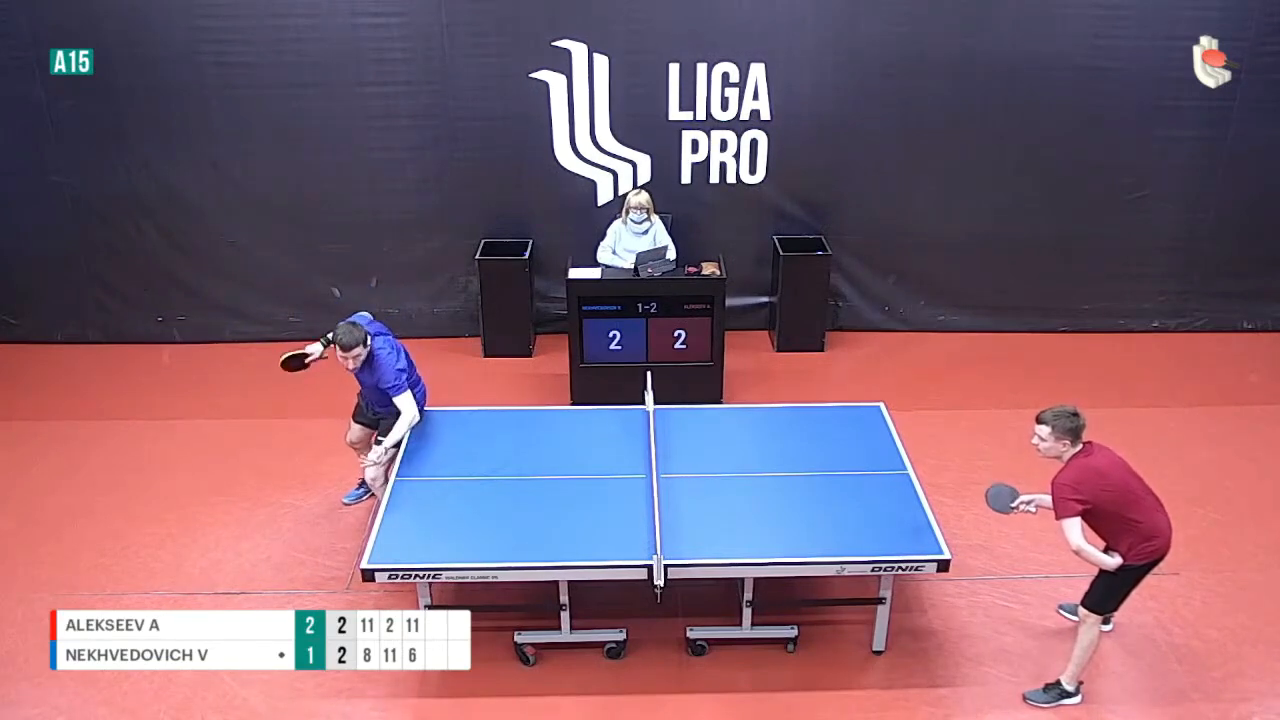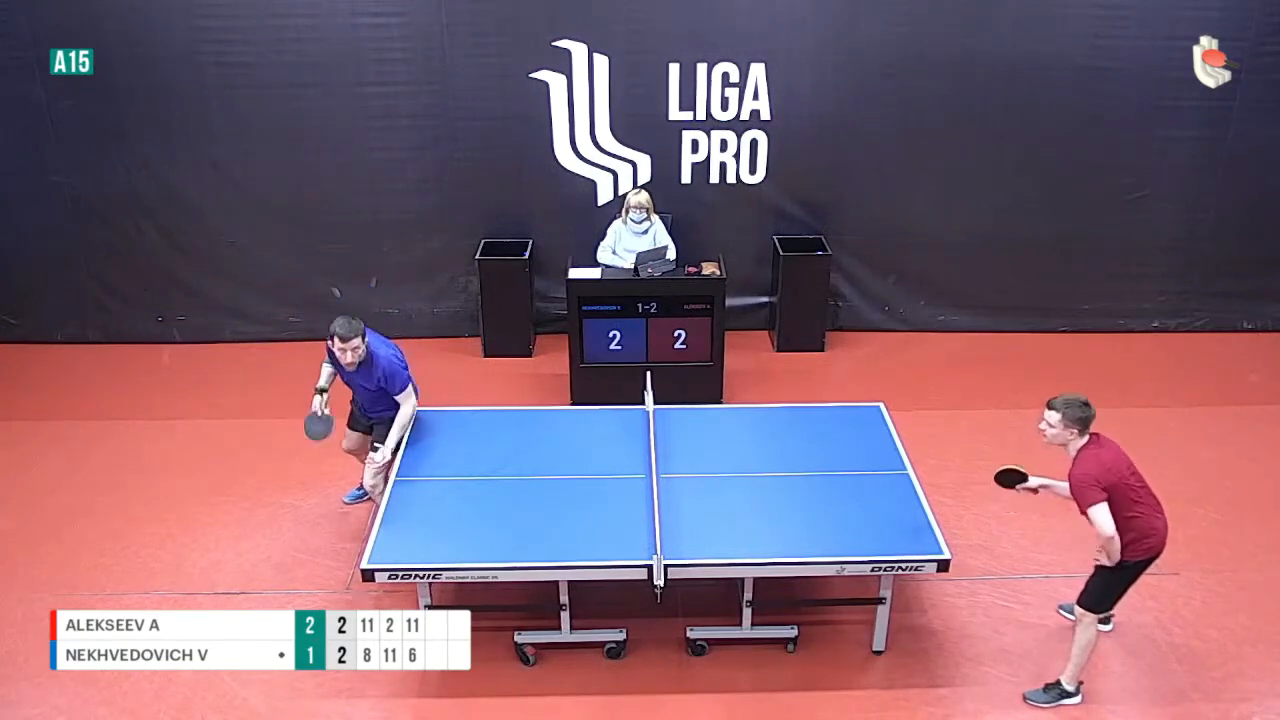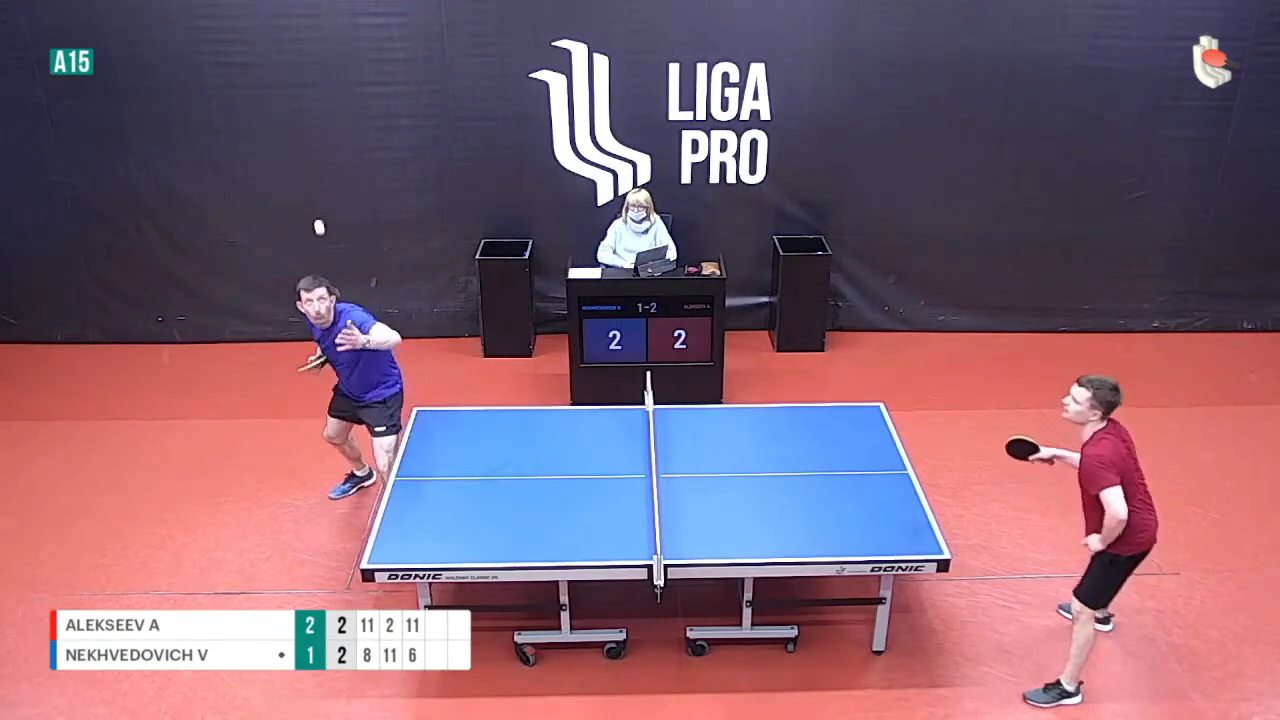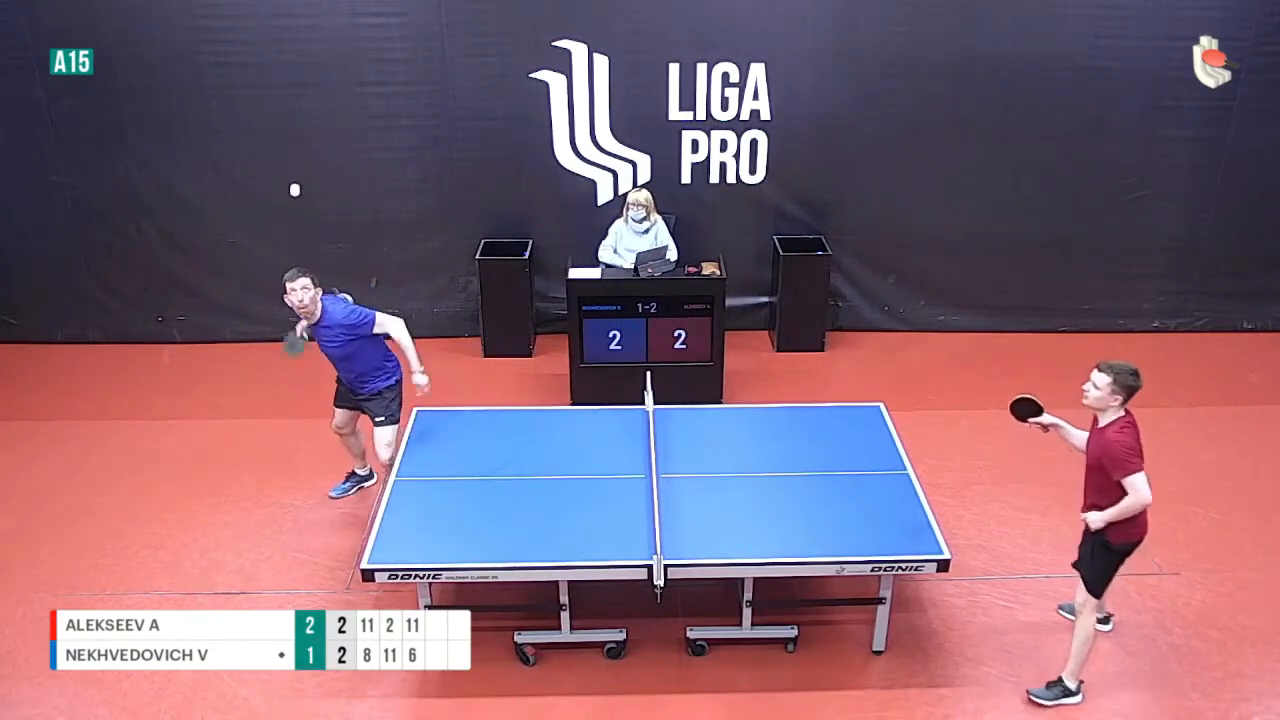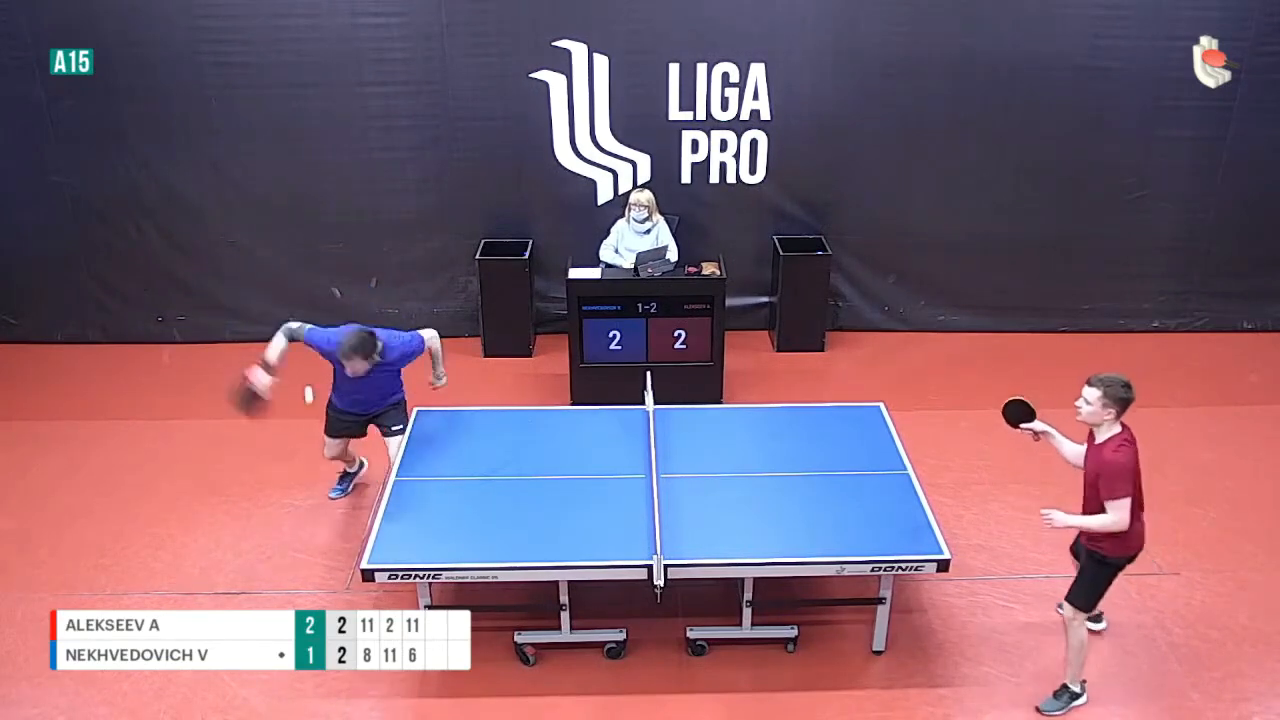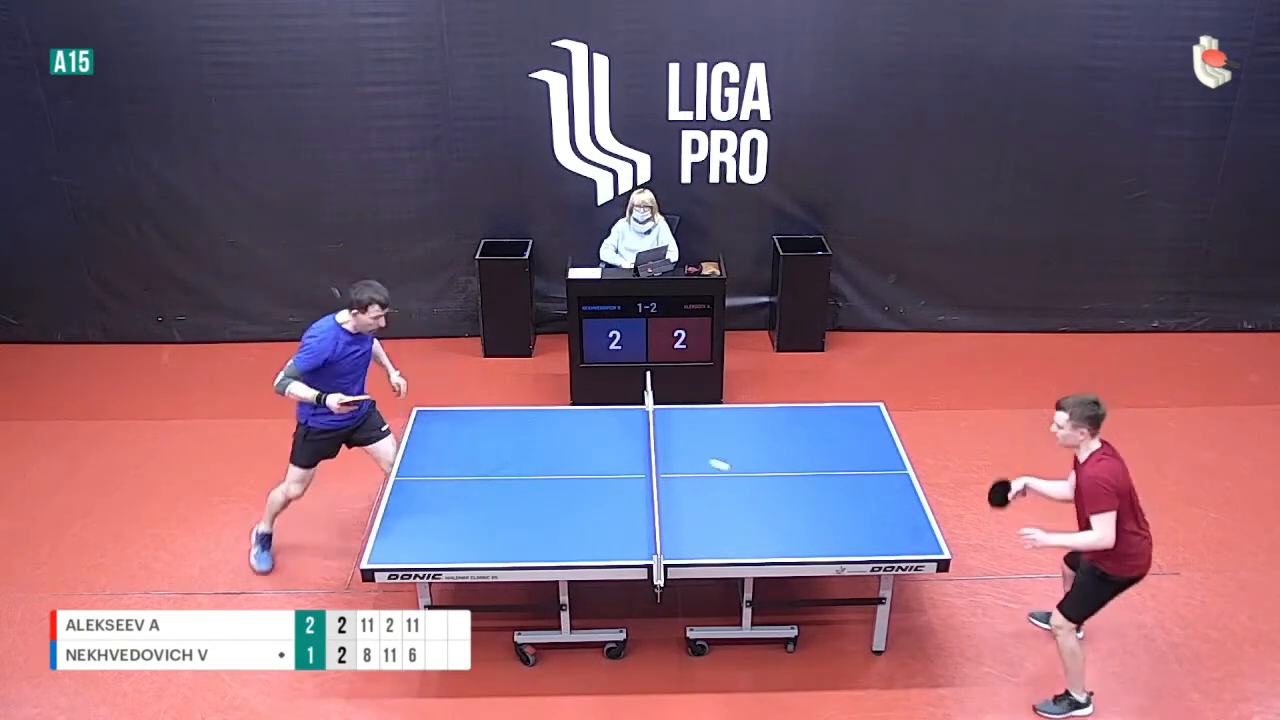
dt=0.4s
person 1, frame 1
left shoulder: (1066, 481)
right shoulder: (1095, 452)
left elbow: (1077, 544)
left wrist: (1111, 563)
right wrist: (1038, 500)
left hip: (1143, 545)
right hip: (1155, 528)
left knee: (1089, 615)
left ankle: (1068, 687)
right ankle: (1102, 612)
person 1, frame 2
left shoulder: (1082, 471)
right shoulder: (1099, 443)
left elbow: (1106, 532)
left wrist: (1112, 558)
right wrist: (1045, 484)
left hip: (1138, 542)
right hip: (1151, 525)
left knee: (1085, 613)
left ankle: (1068, 687)
right ankle: (1102, 612)
person 1, frame 3
left shoulder: (1097, 454)
right shoulder: (1112, 430)
left elbow: (1118, 513)
left wrist: (1102, 541)
right wrist: (1058, 455)
left hip: (1126, 539)
right hip: (1140, 527)
left knee: (1081, 610)
left ankle: (1068, 687)
right ankle: (1101, 612)
person 1, frame 4
left shoulder: (1116, 441)
right shoulder: (1110, 420)
left elbow: (1142, 497)
right elbow: (1092, 446)
left wrist: (1103, 518)
right wrist: (1056, 424)
left hip: (1116, 529)
right hip: (1107, 522)
left knee: (1085, 603)
right knee: (1088, 565)
left ankle: (1069, 685)
right ankle: (1100, 613)
person 1, frame 5
left shoulder: (1115, 459)
right shoulder: (1101, 432)
left elbow: (1119, 522)
right elbow: (1083, 459)
left wrist: (1070, 520)
right wrist: (1048, 432)
left hip: (1112, 544)
right hip: (1096, 535)
left knee: (1072, 614)
right knee: (1079, 560)
left ankle: (1073, 689)
right ankle: (1092, 614)
person 1, frame 6
left shoulder: (1098, 475)
right shoulder: (1094, 453)
left elbow: (1104, 538)
right elbow: (1071, 491)
left wrist: (1050, 539)
right wrist: (1029, 483)
left hip: (1119, 561)
right hip: (1127, 545)
left knee: (1061, 623)
right knee: (1070, 568)
right ankle: (1069, 620)
person 2, frame 1
left shoulder: (386, 364)
right shoulder: (356, 325)
left elbow: (411, 414)
right elbow: (365, 315)
left wrist: (384, 448)
right wrist: (324, 343)
left hip: (397, 406)
right hip: (372, 397)
left knee: (374, 476)
right knee: (355, 441)
right ankle: (372, 480)
person 2, frame 2
left shoulder: (386, 361)
right shoulder: (335, 346)
left elbow: (409, 404)
right elbow: (330, 363)
left wrist: (389, 447)
right wrist: (321, 390)
left hip: (391, 413)
right hip: (363, 404)
left knee: (372, 484)
right knee: (351, 446)
right ankle: (374, 480)
person 2, frame 3
left shoulder: (352, 317)
right shoulder: (314, 322)
left elbow: (393, 338)
left wrist: (364, 341)
right wrist: (319, 358)
left hip: (382, 394)
right hip: (348, 389)
left knee: (386, 468)
right knee: (332, 436)
right ankle: (361, 473)
person 2, frame 4
left shoulder: (343, 314)
right shoulder: (311, 314)
left elbow: (395, 324)
right elbow: (345, 298)
left wrist: (417, 370)
left hip: (382, 384)
right hip: (350, 381)
left knee: (385, 457)
right knee: (341, 427)
right ankle: (362, 472)
person 2, frame 5
left shoulder: (398, 347)
right shoulder: (335, 342)
left elbow: (431, 336)
right elbow: (289, 330)
left wrist: (439, 372)
right wrist: (268, 368)
left hip: (388, 404)
right hip: (345, 405)
right knee: (333, 453)
right ankle: (354, 467)
person 2, frame 6
left shoulder: (365, 326)
right shoulder: (321, 339)
right elbow: (282, 383)
left wrist: (391, 371)
right wrist: (324, 399)
left hip: (358, 411)
right hip: (319, 421)
left knee: (396, 468)
right knee: (294, 490)
right ankle: (263, 535)
